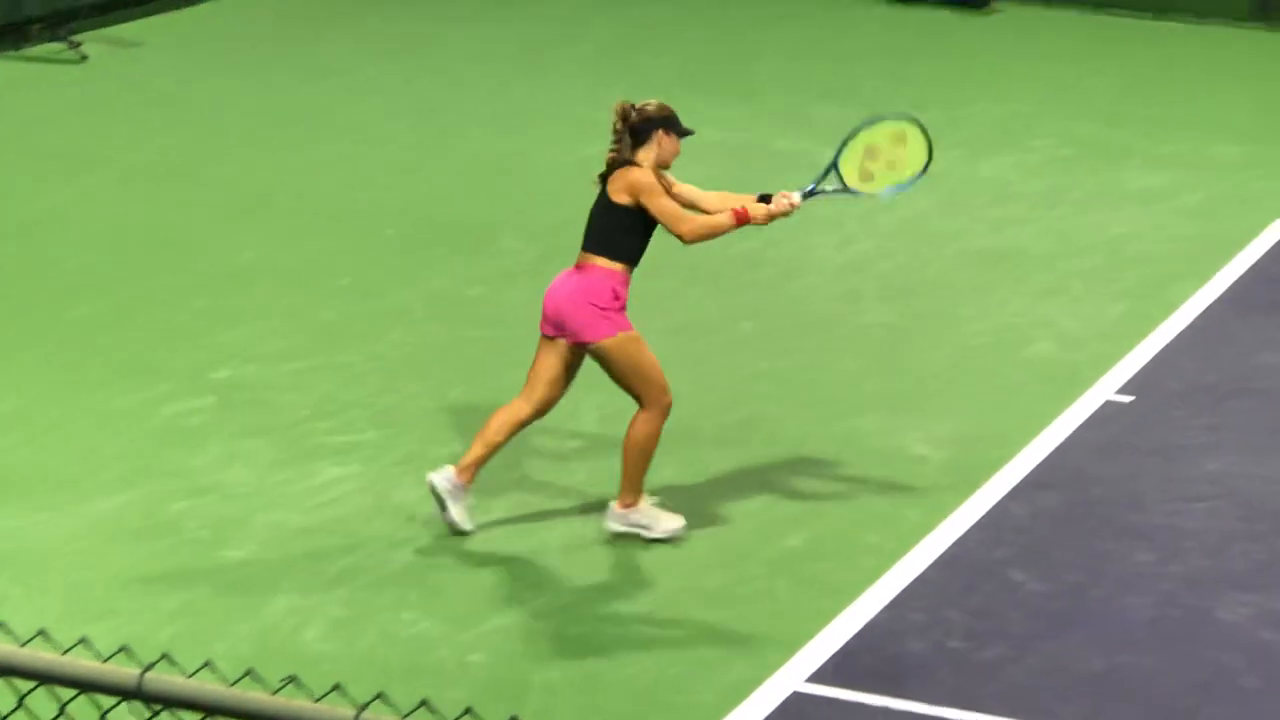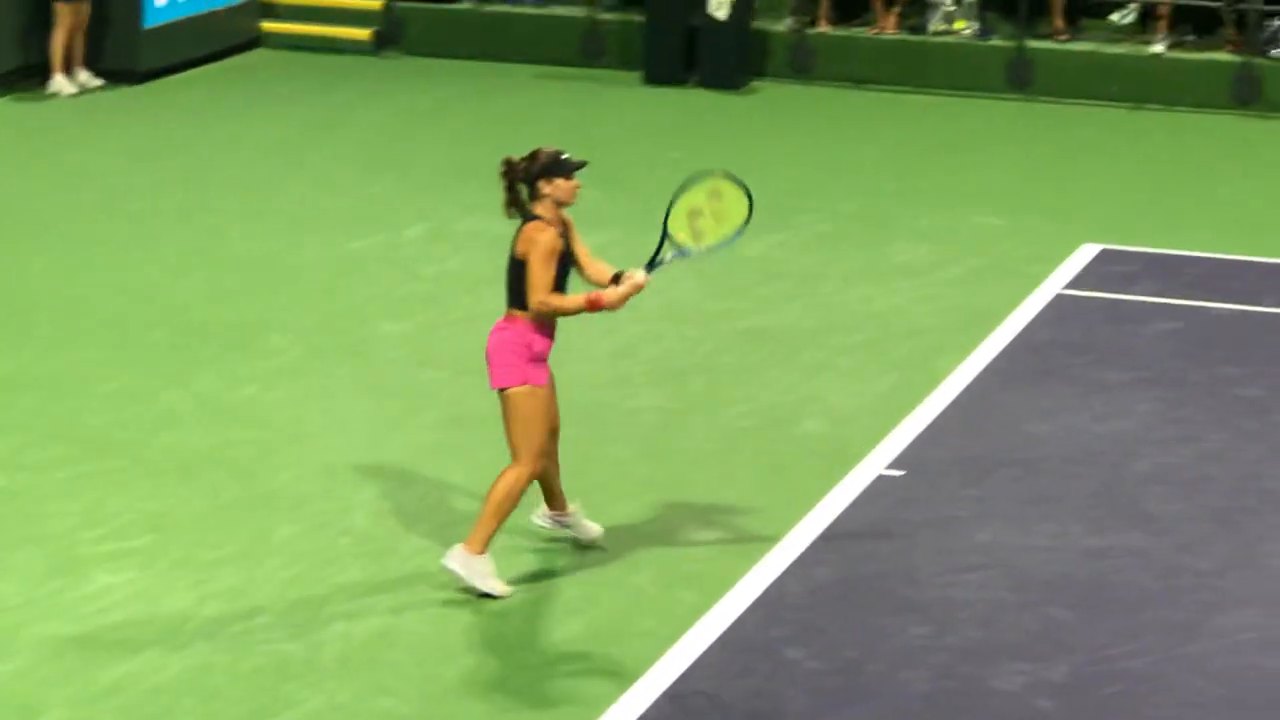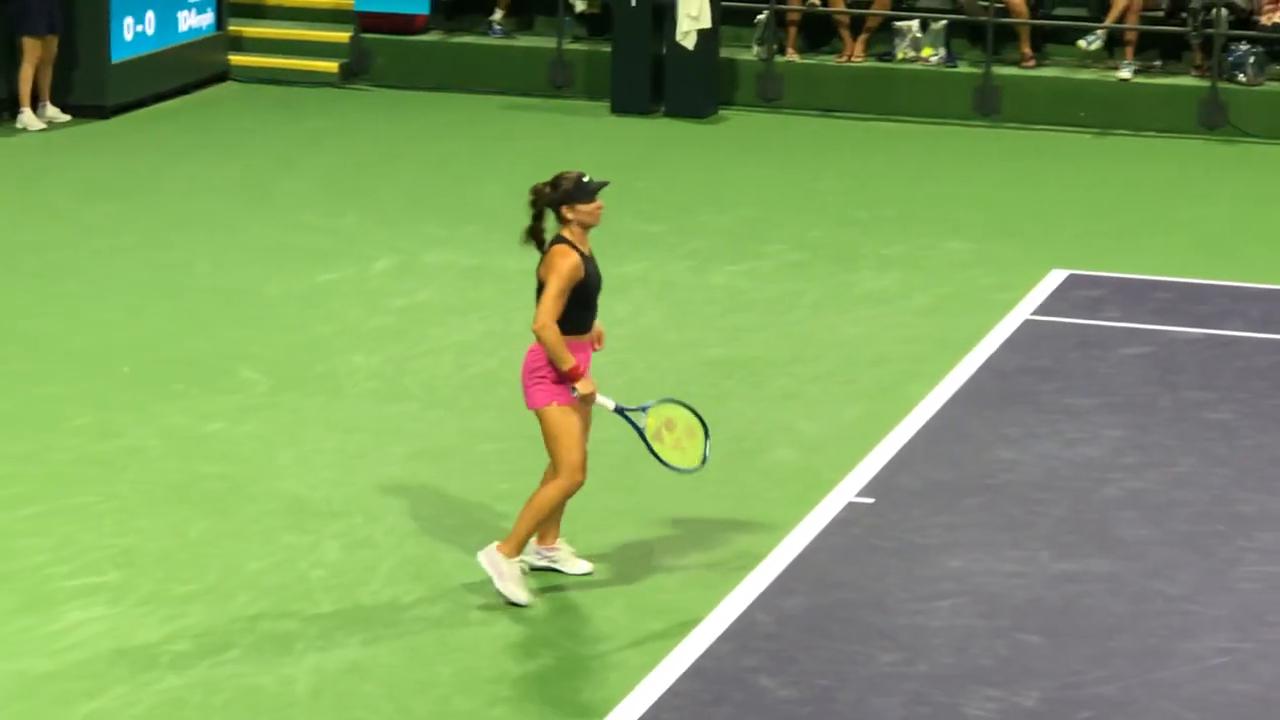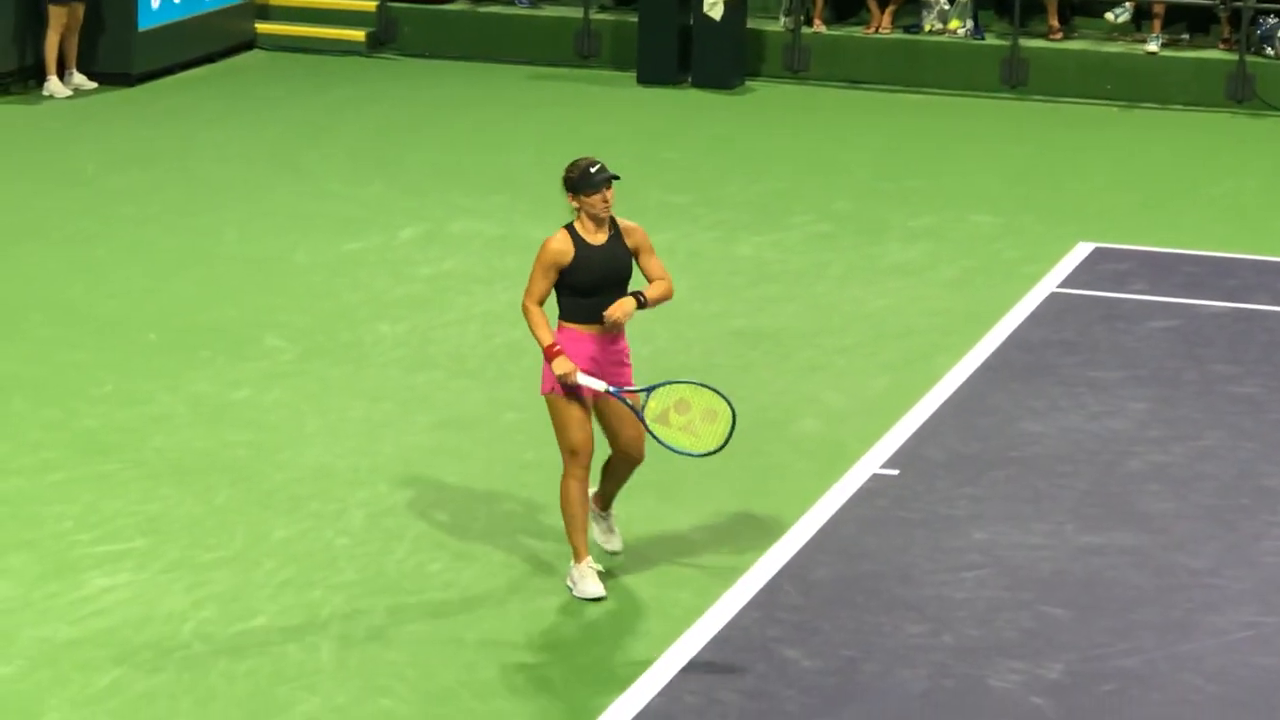
dt=0.5s
person 1, frame 1
left shoulder: (639, 173)
right shoulder: (636, 177)
left elbow: (708, 200)
right elbow: (689, 231)
left wrist: (767, 201)
right wrist: (750, 215)
left hip: (568, 293)
right hip: (594, 302)
left knee: (532, 403)
right knee: (656, 402)
left ankle: (457, 478)
right ankle: (630, 507)
person 1, frame 2
left shoulder: (559, 221)
right shoulder: (539, 235)
left elbow: (588, 265)
right elbow: (540, 301)
left wrist: (621, 280)
right wrist: (596, 299)
left hip: (532, 347)
right hip: (520, 349)
left knee: (549, 434)
right knee: (528, 460)
left ankle: (555, 510)
right ankle: (471, 553)
person 1, frame 3
left shoulder: (580, 245)
right shoulder: (566, 258)
right elbow: (543, 326)
left wrist: (591, 321)
right wrist: (575, 375)
left hip: (573, 364)
right hip: (554, 371)
left knee: (565, 464)
right knee: (571, 476)
left ankle: (546, 545)
right ankle: (505, 554)
person 1, frame 4
left shoulder: (631, 235)
right shoulder: (558, 245)
left elbow: (665, 284)
right elbow: (531, 303)
left wrist: (635, 299)
right wrist: (553, 353)
left hip: (614, 355)
right hip: (570, 359)
left knee: (632, 451)
right knee: (578, 461)
left ankle: (599, 504)
right ankle: (581, 563)
